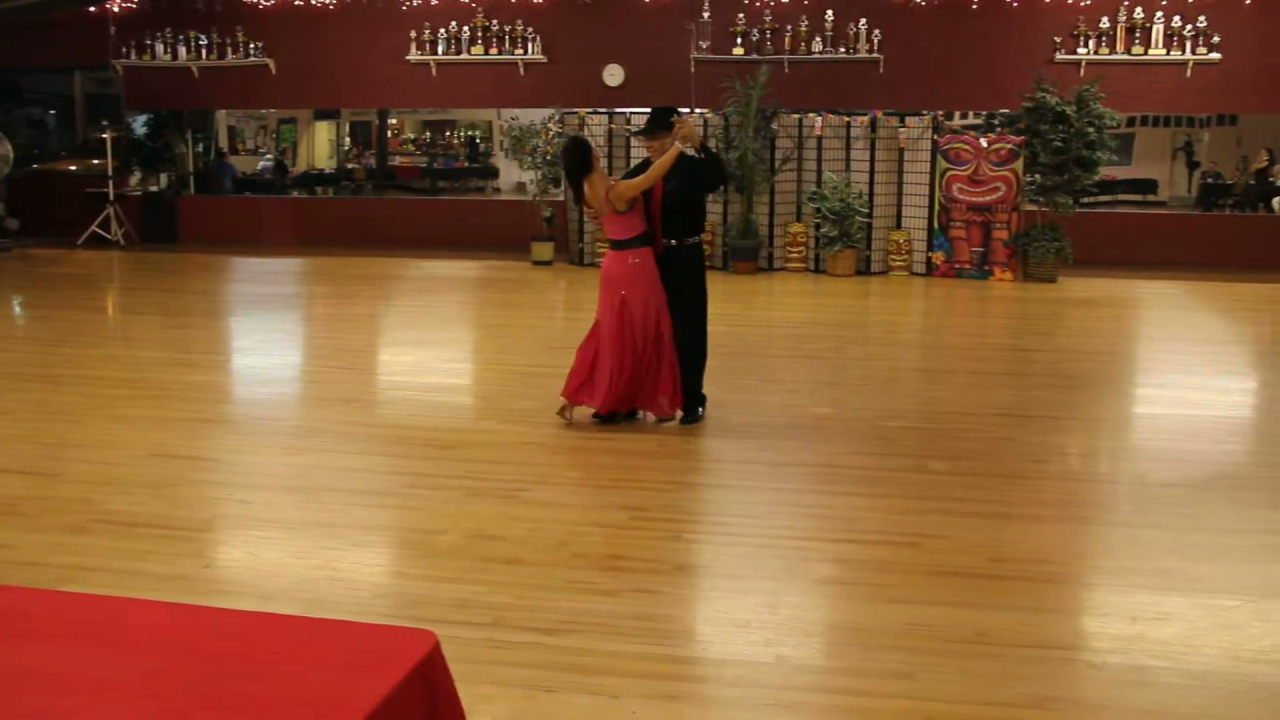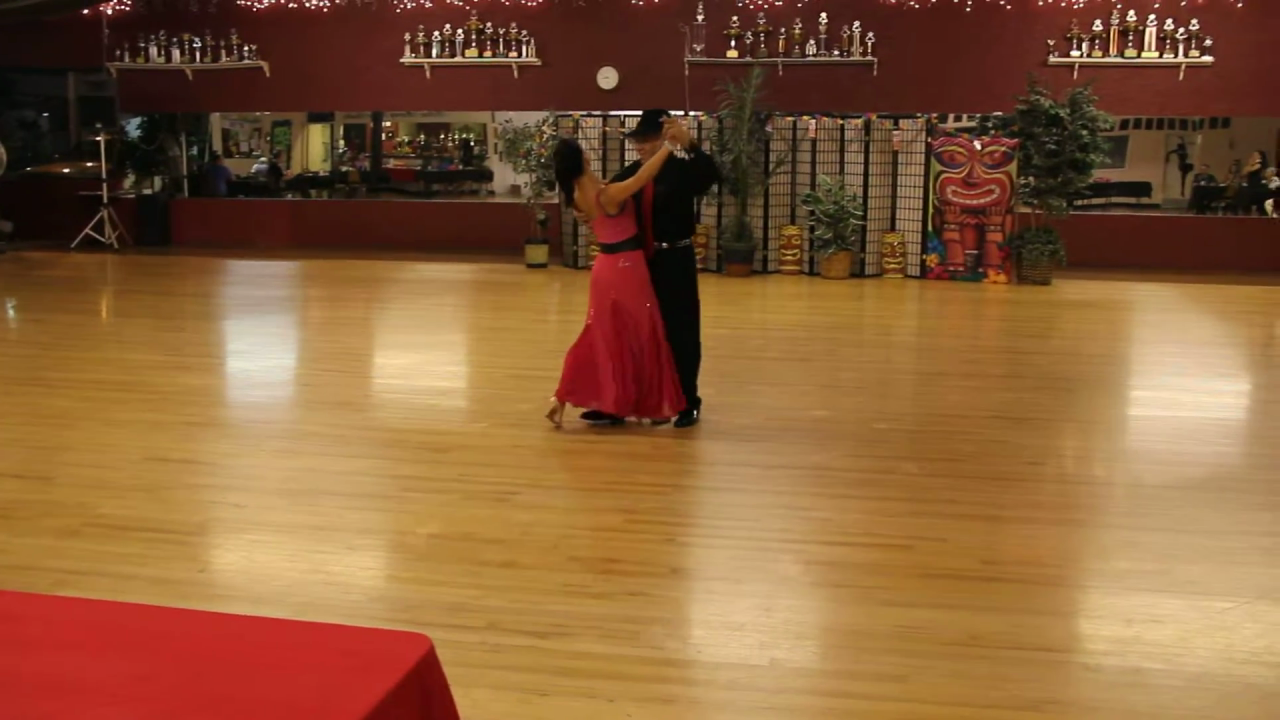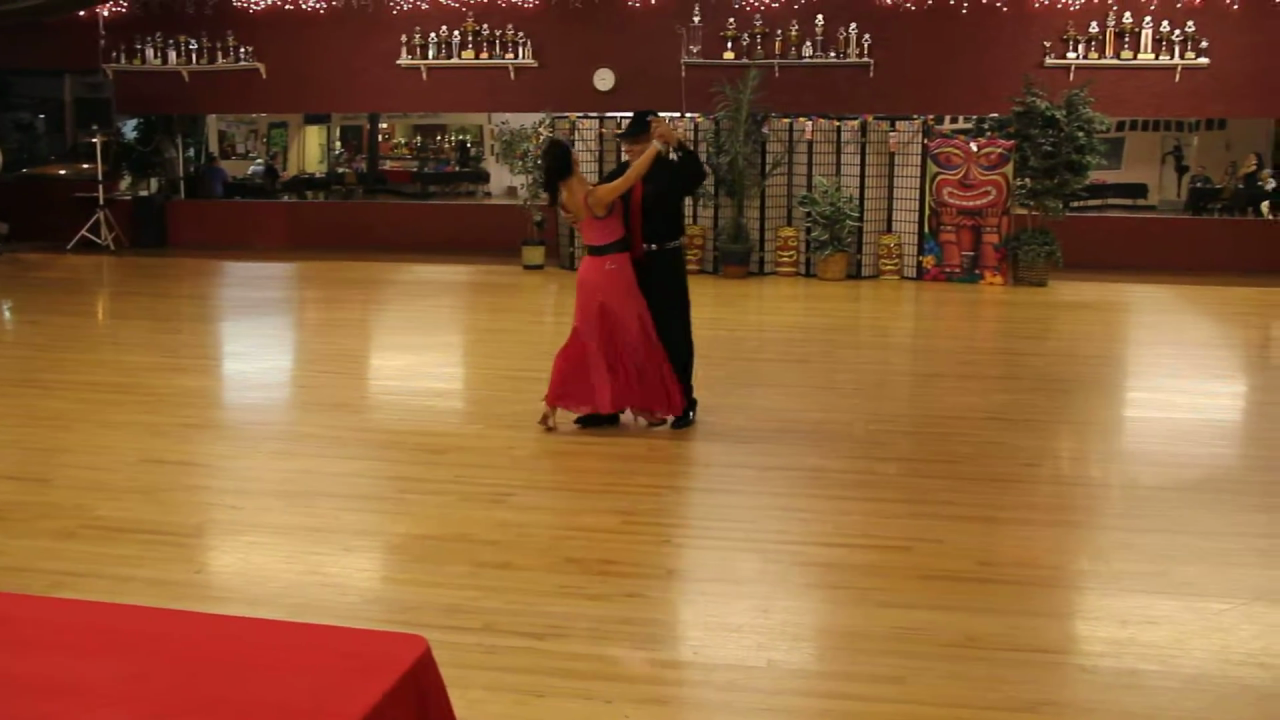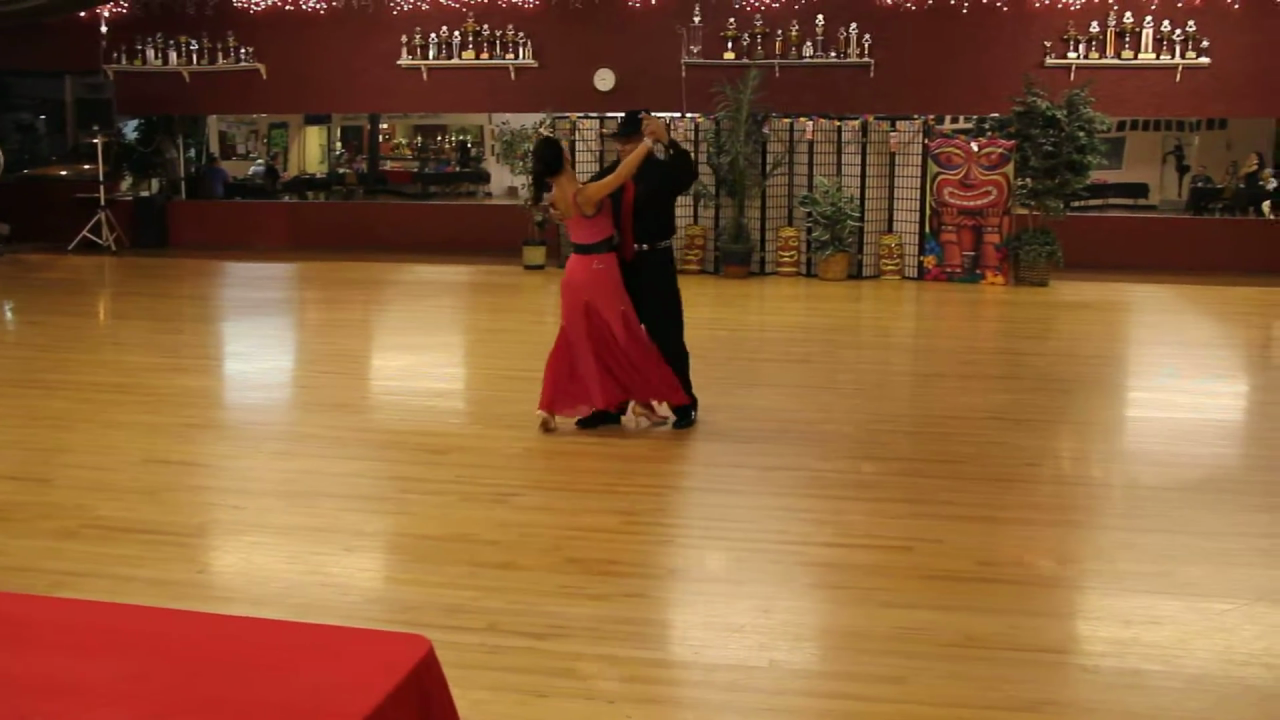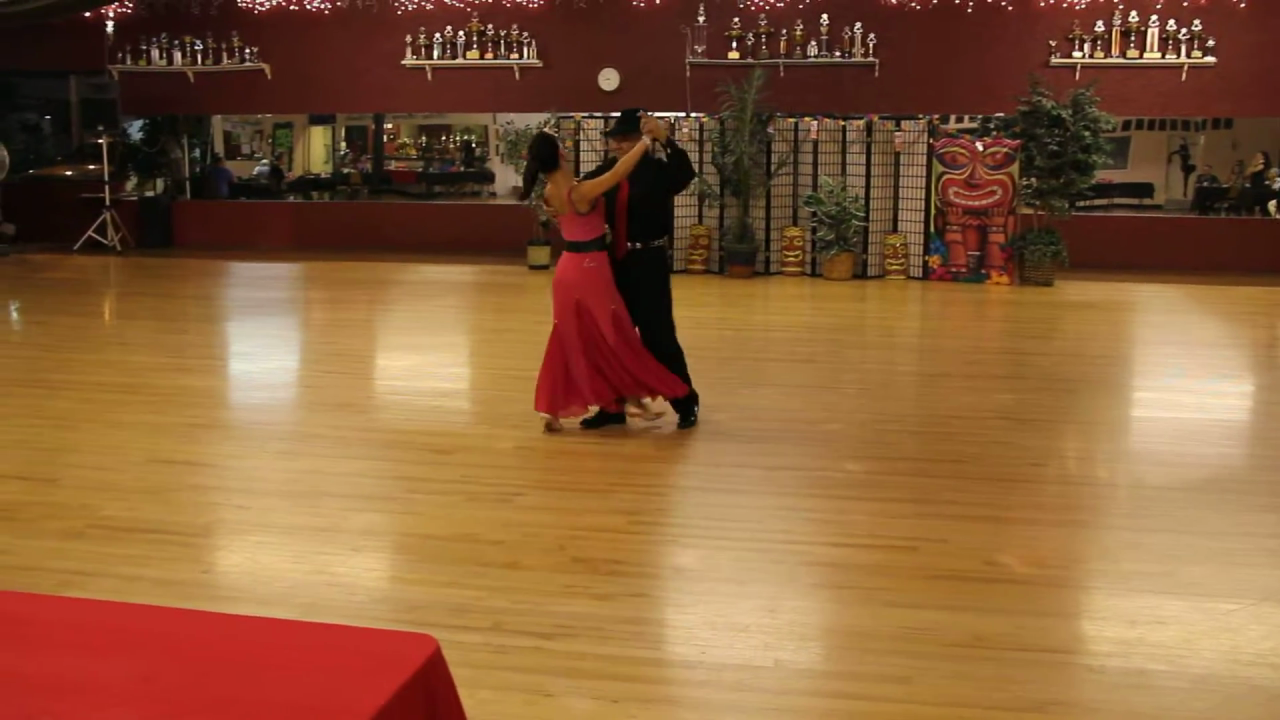
dt=0.1s
person 1, frame 1
left shoulder: (692, 167)
right shoulder: (644, 169)
left elbow: (718, 178)
left wrist: (698, 143)
left hip: (685, 257)
right hip: (653, 256)
left knee: (688, 330)
left ankle: (692, 400)
person 1, frame 2
left shoulder: (683, 170)
right shoulder: (635, 171)
left elbow: (711, 177)
left wrist: (689, 144)
left hip: (676, 260)
right hip: (643, 259)
left knee: (681, 333)
left ankle: (688, 404)
person 1, frame 3
left shoulder: (670, 171)
right shoulder: (623, 172)
left elbow: (697, 175)
left wrist: (676, 142)
left hip: (664, 262)
right hip: (631, 261)
left knee: (673, 335)
left ankle: (683, 405)
person 1, frame 4
left shoulder: (663, 171)
right shoulder: (615, 170)
left elbow: (689, 174)
left wrist: (666, 140)
left hip: (656, 262)
right hip: (624, 261)
left knee: (666, 335)
left ankle: (685, 405)
right ankle: (610, 406)
person 1, frame 5
left shoulder: (657, 170)
right shoulder: (610, 168)
left elbow: (685, 174)
left wrist: (664, 139)
left hip: (649, 261)
right hip: (618, 260)
left knee: (657, 334)
left ankle: (686, 401)
right ankle: (613, 406)
person 2, frame 1
left shoulder: (589, 193)
right shoulder: (617, 191)
right elbow: (653, 174)
right wrist: (679, 145)
left hip: (615, 264)
right hip: (636, 266)
left knee: (610, 335)
right knee: (649, 335)
left ankle: (575, 396)
right ankle: (655, 402)
person 2, frame 2
left shoulder: (578, 196)
right shoulder: (608, 194)
right elbow: (643, 176)
right wrist: (668, 146)
left hip: (604, 269)
right hip: (627, 269)
left knee: (598, 337)
right knee: (642, 337)
left ankle: (562, 401)
right ankle: (647, 406)
person 2, frame 3
left shoulder: (566, 198)
right shoulder: (596, 196)
right elbow: (631, 176)
right wrist: (656, 145)
left hip: (590, 271)
right hip: (613, 272)
left knee: (585, 340)
right knee: (634, 338)
left ankle: (553, 405)
right ankle: (645, 405)
person 2, frame 4
left shoulder: (556, 195)
right shoulder: (586, 194)
right elbow: (621, 174)
right wrist: (647, 143)
left hip: (576, 270)
right hip: (599, 271)
left knee: (573, 340)
right knee: (622, 337)
left ankle: (550, 410)
right ankle: (642, 402)
person 2, frame 5
left shoulder: (551, 192)
right shoulder: (580, 192)
right elbow: (618, 172)
right wrist: (645, 141)
left hip: (568, 269)
right hip: (591, 269)
left knee: (567, 340)
right knee: (613, 336)
left ankle: (551, 410)
right ankle: (631, 398)
